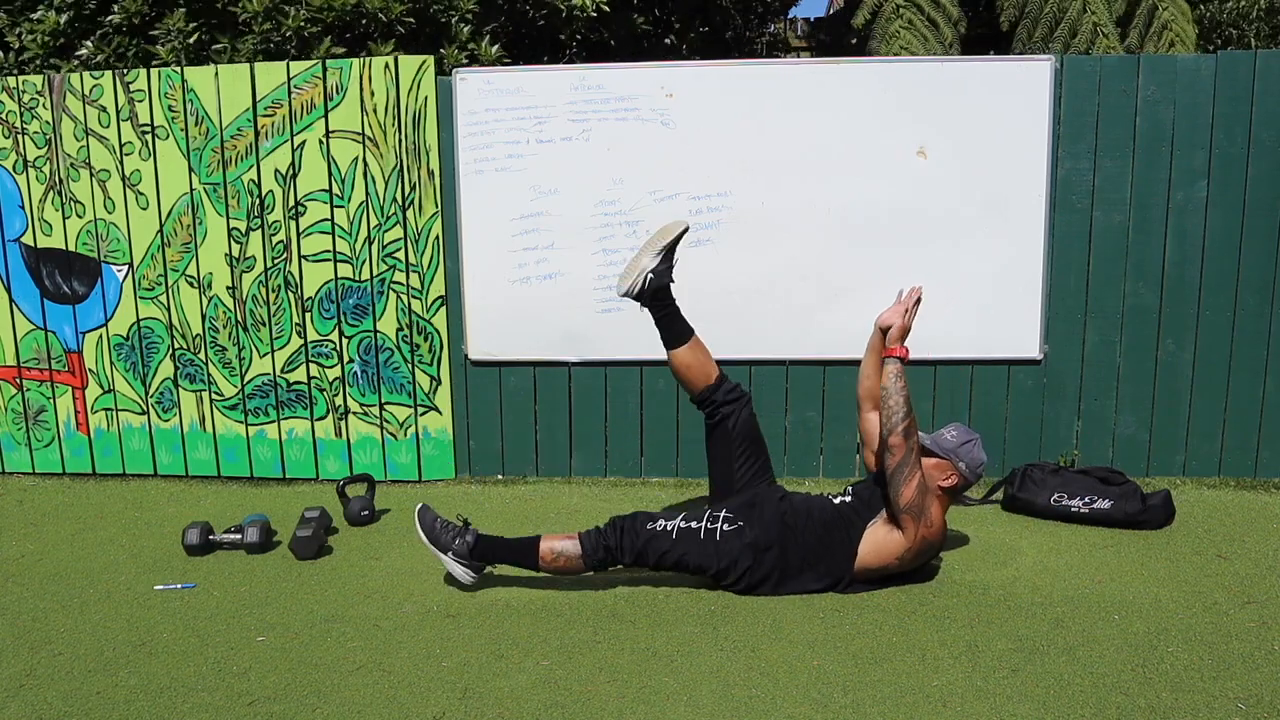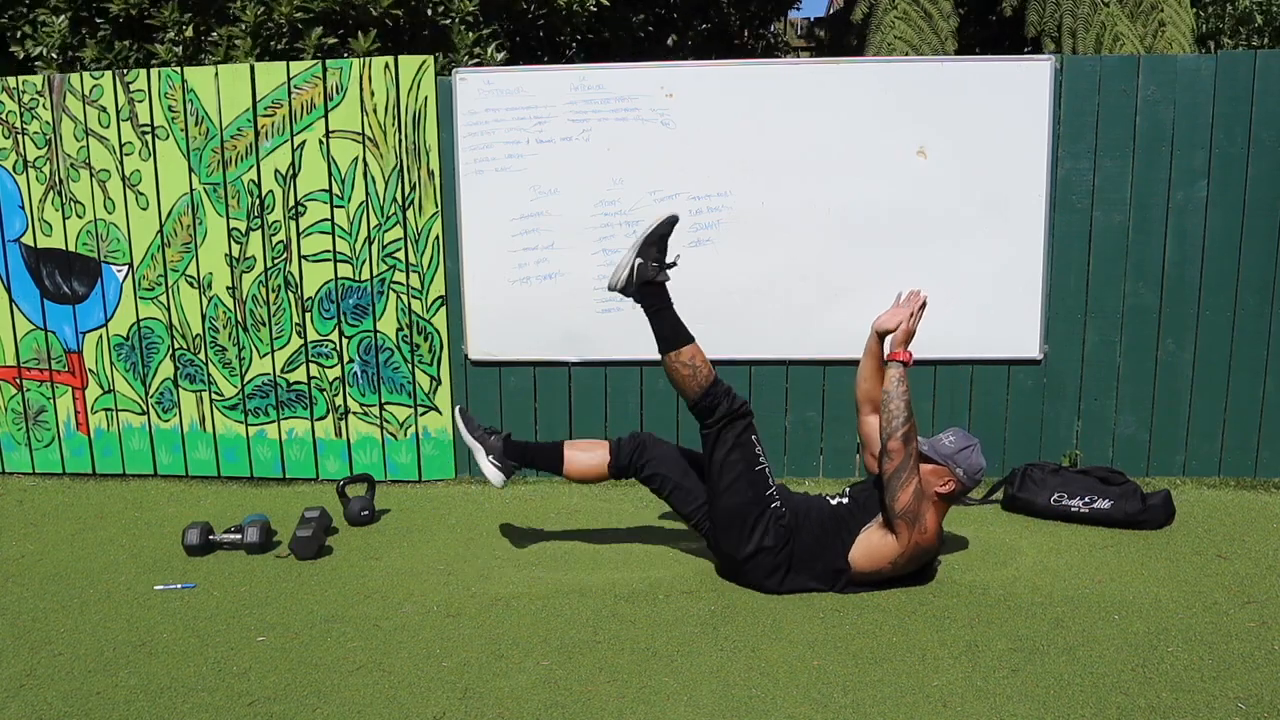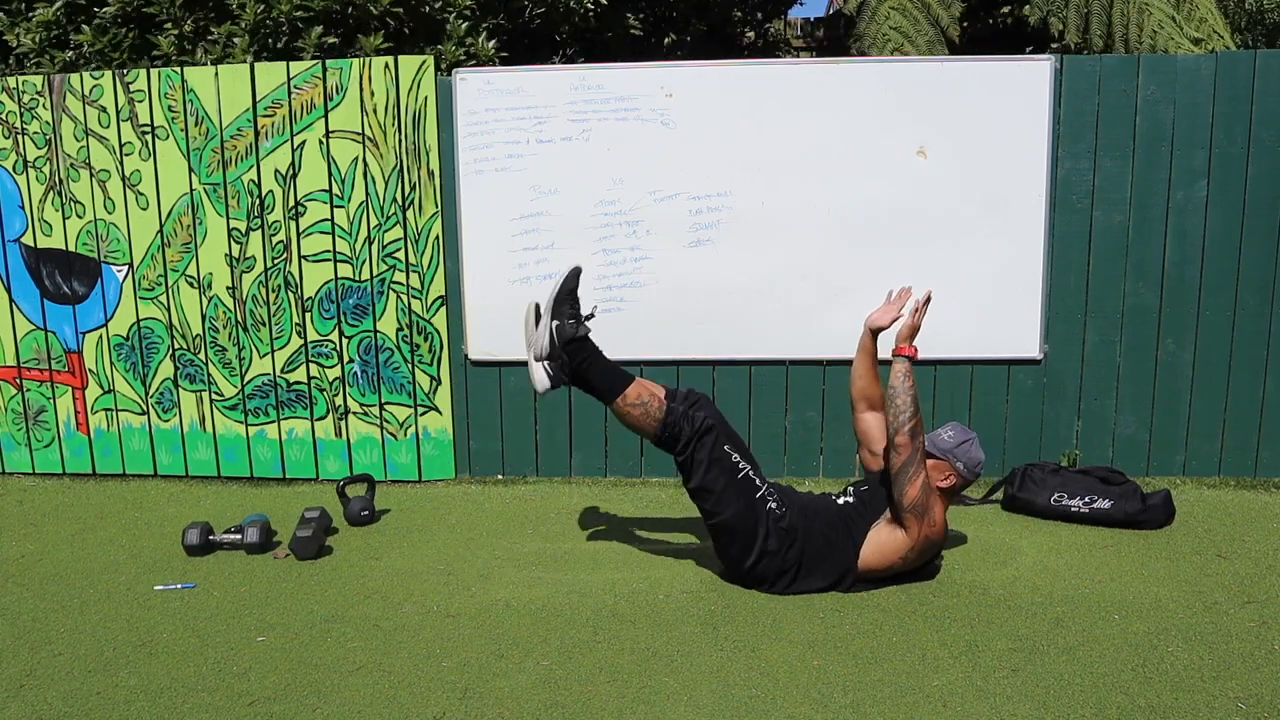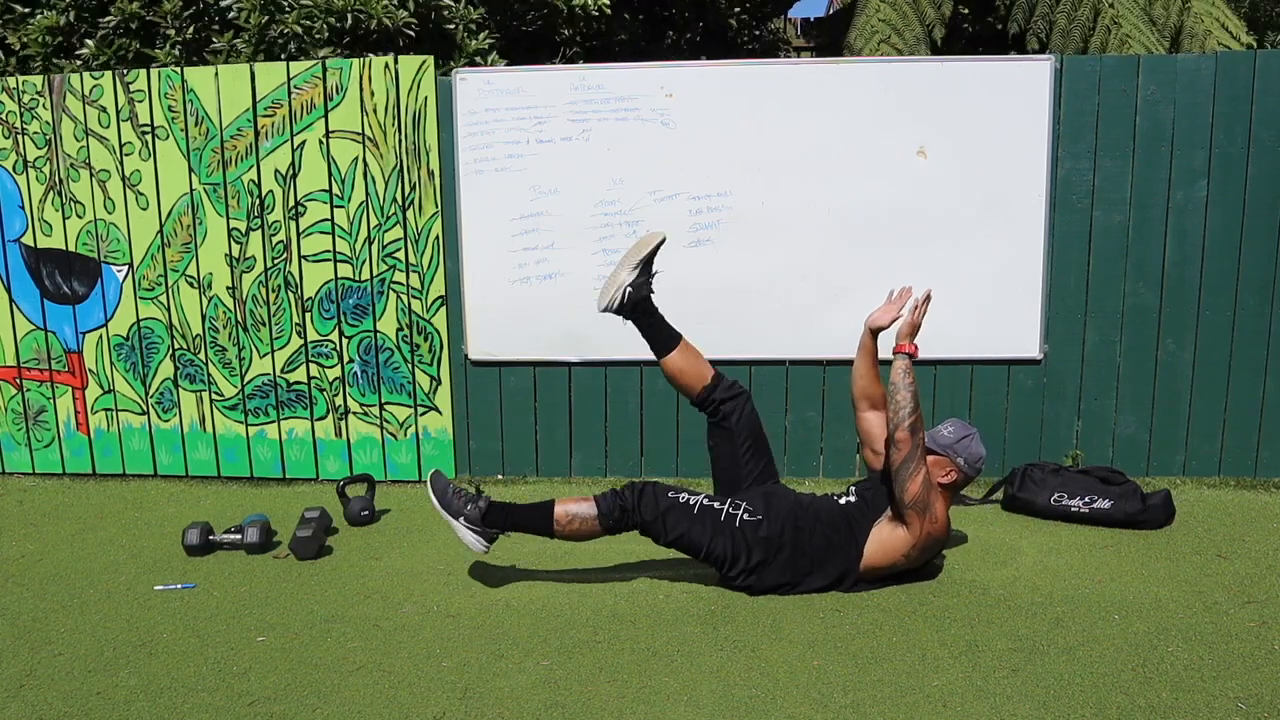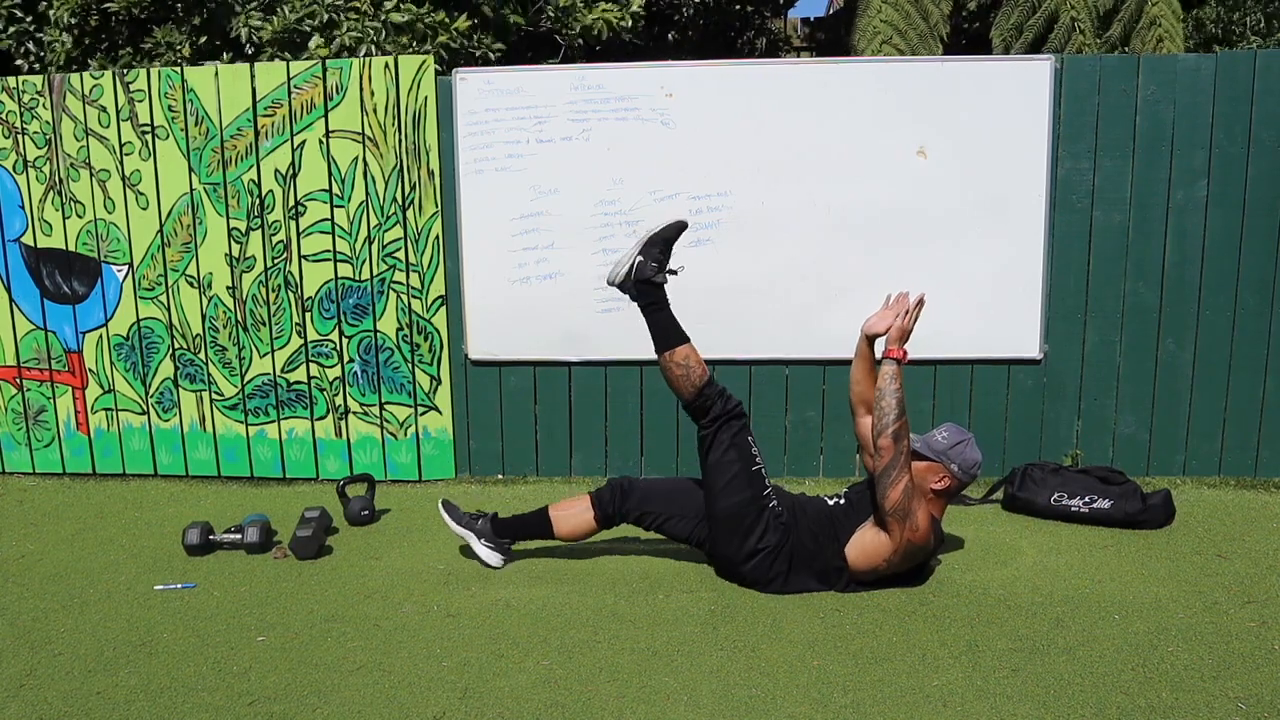
dt=0.4s
person 1, frame 1
left shoulder: (920, 528)
right shoulder: (896, 488)
left elbow: (895, 443)
right elbow: (869, 411)
left wrist: (897, 351)
right wrist: (879, 334)
left hip: (759, 553)
right hip: (765, 510)
left knee: (629, 536)
right knee: (728, 402)
left ankle: (483, 551)
right ankle: (656, 295)
person 1, frame 2
left shoulder: (917, 532)
right shoulder: (899, 493)
left elbow: (897, 445)
right elbow: (871, 414)
left wrist: (899, 354)
right wrist: (878, 337)
left hip: (763, 550)
right hip: (756, 530)
left knee: (724, 413)
right knee: (638, 451)
left ankle: (648, 286)
right ankle: (509, 454)
person 1, frame 3
left shoulder: (924, 526)
right shoulder: (897, 489)
left elbow: (904, 447)
right elbow: (866, 409)
left wrist: (903, 356)
right wrist: (871, 335)
left hip: (770, 550)
right hip: (775, 521)
left knee: (696, 425)
right knee: (687, 411)
left ankle: (575, 351)
right ankle: (570, 366)
person 1, frame 4
left shoulder: (923, 525)
right shoulder: (892, 480)
left elbow: (904, 428)
right elbow: (863, 402)
left wrist: (905, 350)
right wrist: (871, 332)
left hip: (765, 549)
right hip: (761, 506)
left knee: (640, 502)
right knee: (728, 399)
left ankle: (494, 517)
right ankle: (639, 304)
person 1, frame 5
left shoulder: (913, 533)
right shoulder: (898, 498)
left elbow: (887, 447)
right elbow: (864, 412)
left wrist: (894, 354)
right wrist: (867, 339)
left hip: (761, 549)
right hip: (756, 527)
left knee: (724, 416)
right knee: (623, 495)
left ankle: (648, 291)
right ankle: (504, 534)
